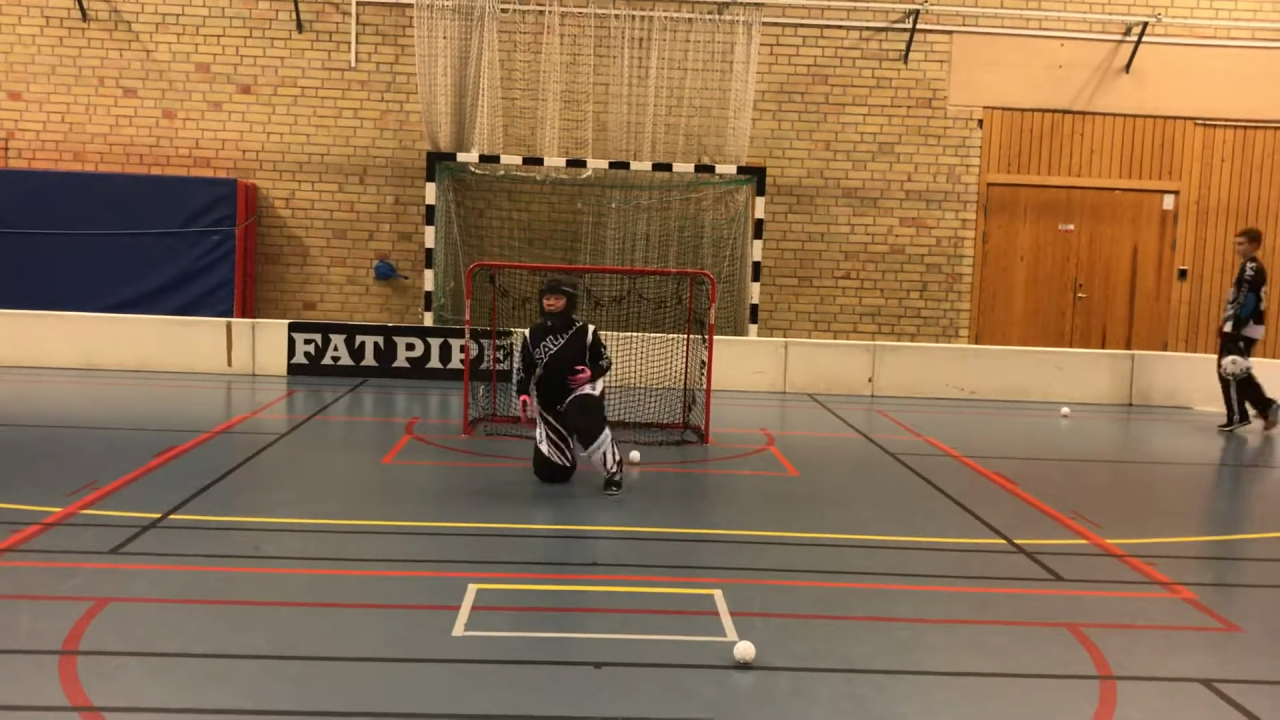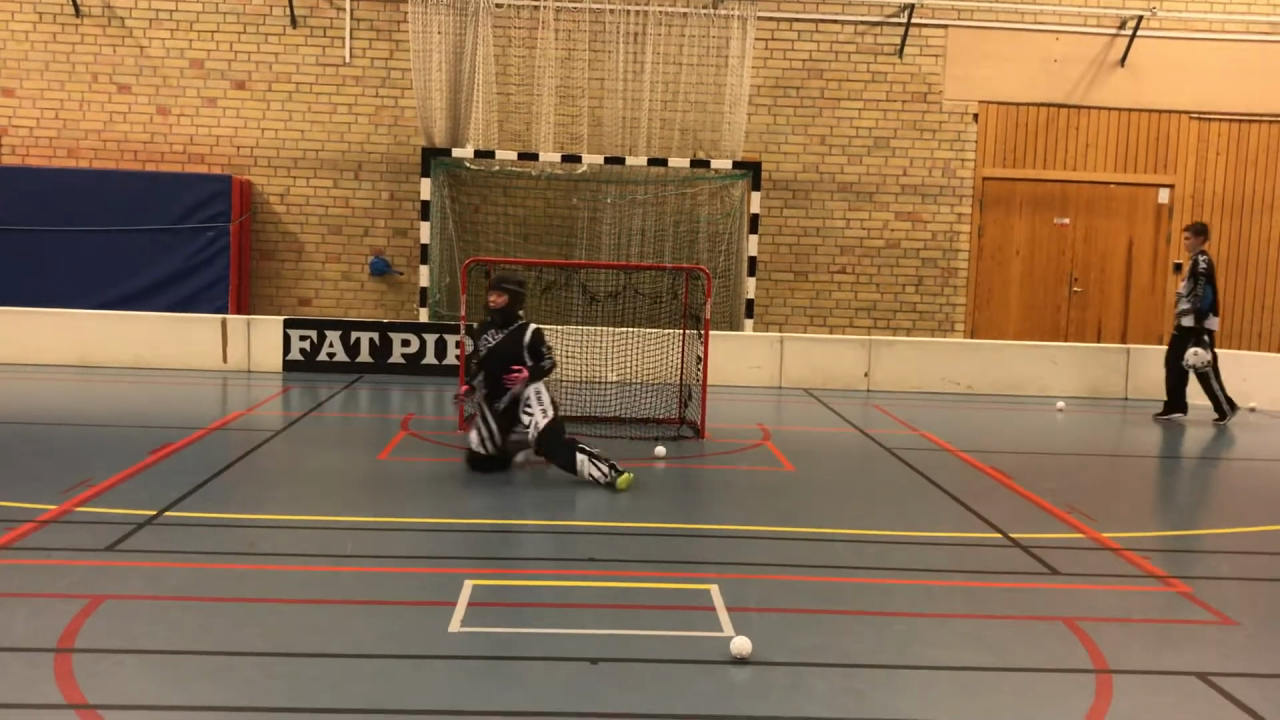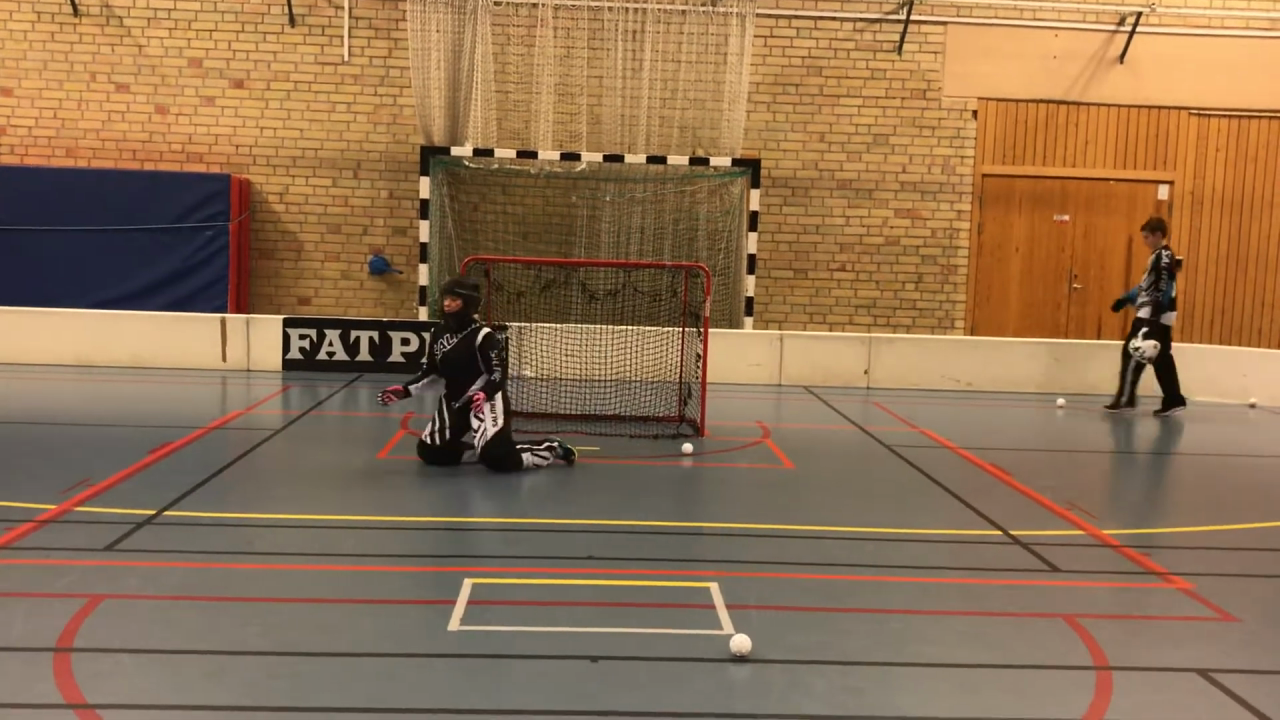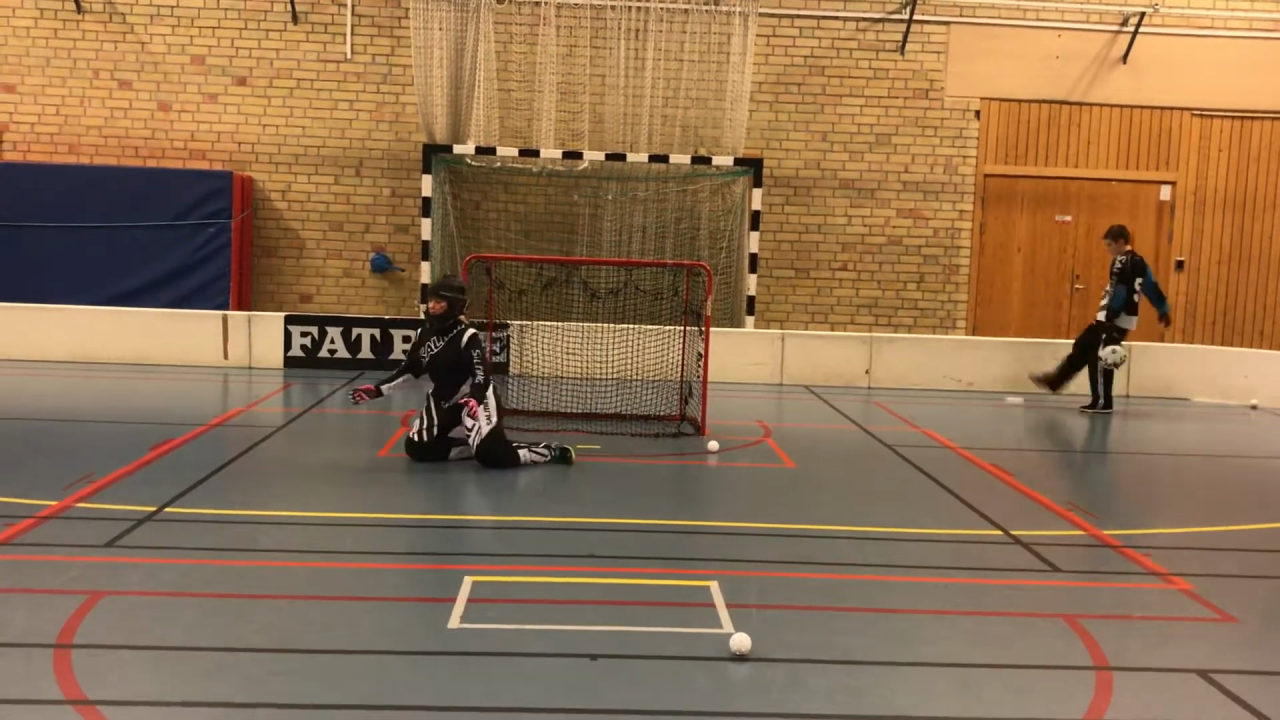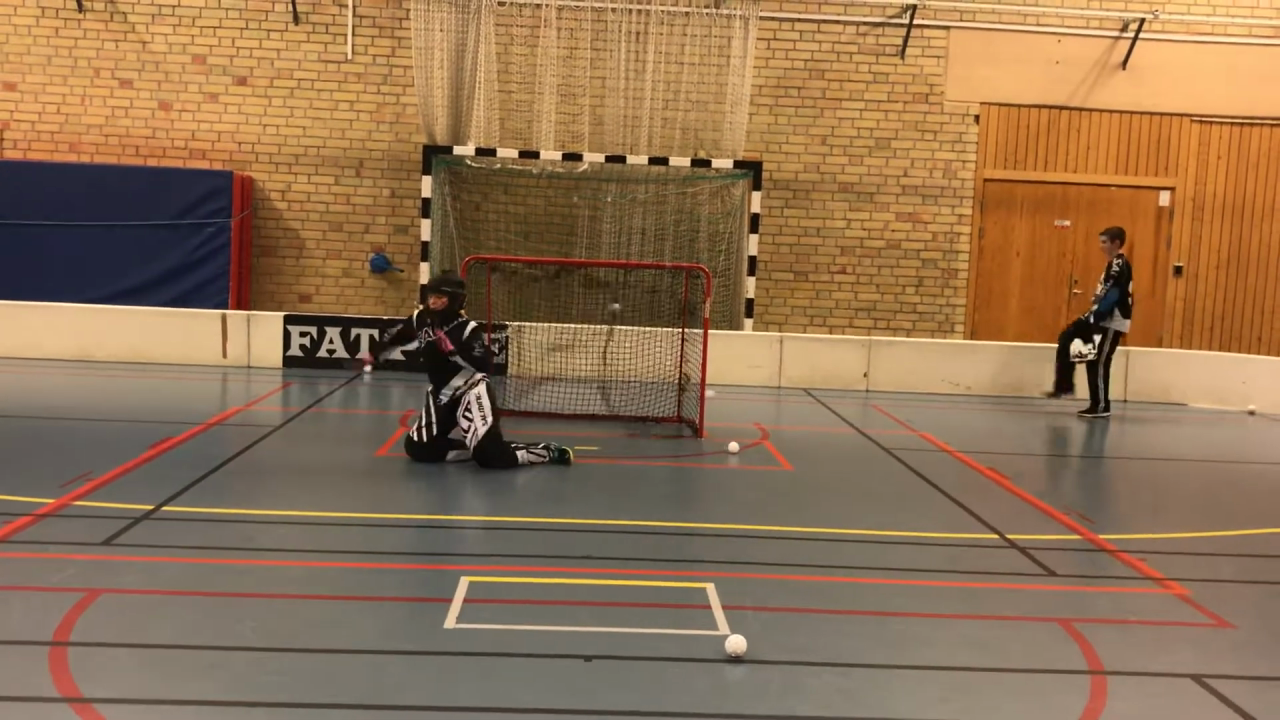
dt=0.4s
person 1, frame 1
left shoulder: (585, 332)
right shoulder: (532, 335)
left elbow: (605, 361)
right elbow: (526, 371)
left wrist: (591, 373)
right wrist: (524, 394)
left hip: (580, 391)
right hip: (549, 404)
left knee: (586, 414)
right knee: (551, 472)
left ankle: (613, 471)
right ankle: (568, 449)
person 1, frame 2
left shoulder: (528, 331)
right shoulder: (483, 329)
left elbow: (548, 363)
right elbow: (477, 364)
left wrist: (528, 375)
right wrist: (469, 386)
left hip: (528, 394)
right hip: (494, 400)
left knee: (550, 439)
right knee: (479, 461)
left ankle: (608, 472)
right ankle: (531, 447)
person 1, frame 3
left shoulder: (483, 335)
right shoulder: (438, 333)
left elbow: (499, 374)
right elbow: (432, 371)
left wrist: (485, 393)
right wrist: (405, 390)
left hip: (485, 400)
right hip: (453, 402)
left knee: (498, 458)
right knee: (430, 452)
left ankle: (552, 449)
right ankle: (482, 449)
person 1, frame 4
left shoulder: (467, 336)
right shoulder: (424, 333)
left elbow: (480, 375)
right elbow: (409, 369)
left wrist: (475, 399)
right wrist: (378, 389)
left hip: (473, 399)
right hip: (441, 401)
left knee: (493, 454)
right knee: (416, 448)
left ankle: (550, 451)
right ankle: (473, 444)
person 1, frame 5
left shoulder: (469, 329)
right shoulder: (421, 319)
left elbow: (483, 365)
right elbow: (395, 337)
left wrist: (453, 351)
right wrist: (374, 353)
left hip: (470, 393)
right hip: (440, 395)
left knee: (492, 455)
right knee: (417, 449)
left ankle: (550, 452)
right ankle: (471, 446)
person 2, frame 1
left shoulder: (1250, 268)
right shoulder: (1250, 267)
left elbow: (1246, 300)
left wrist: (1235, 330)
right wrist: (1226, 324)
left hip: (1242, 328)
right hip: (1242, 327)
left ankle: (1237, 417)
person 2, frame 2
left shoulder: (1203, 261)
right shoulder: (1196, 261)
left elbow: (1204, 294)
left wrist: (1199, 323)
left hip: (1198, 323)
right hip: (1186, 322)
left knee: (1205, 367)
right knee: (1174, 361)
left ankle: (1226, 407)
right ankle: (1175, 406)
person 2, frame 3
left shoulder: (1164, 256)
right shoulder: (1159, 255)
left elbow: (1164, 289)
left wrist: (1155, 317)
right wrist: (1126, 299)
left hip: (1153, 315)
right hip: (1153, 315)
left knee: (1132, 352)
right knee: (1162, 358)
left ankle: (1125, 399)
right ankle: (1174, 401)
person 2, frame 4
left shoulder: (1121, 262)
right shoulder: (1139, 261)
left elbow: (1118, 294)
right elbow: (1152, 286)
left wrist: (1109, 322)
right wrist: (1163, 310)
left hip: (1116, 318)
right hip: (1125, 317)
left knee: (1099, 357)
right knee: (1082, 347)
left ankle: (1102, 402)
right ankle: (1055, 381)
person 2, frame 5
left shoulder: (1117, 265)
right shoulder: (1121, 264)
left elbow: (1110, 296)
left wrist: (1094, 319)
left hip: (1110, 322)
right hip: (1103, 320)
left knee: (1097, 362)
right knee: (1066, 338)
left ankle: (1101, 406)
right ankle: (1063, 386)
